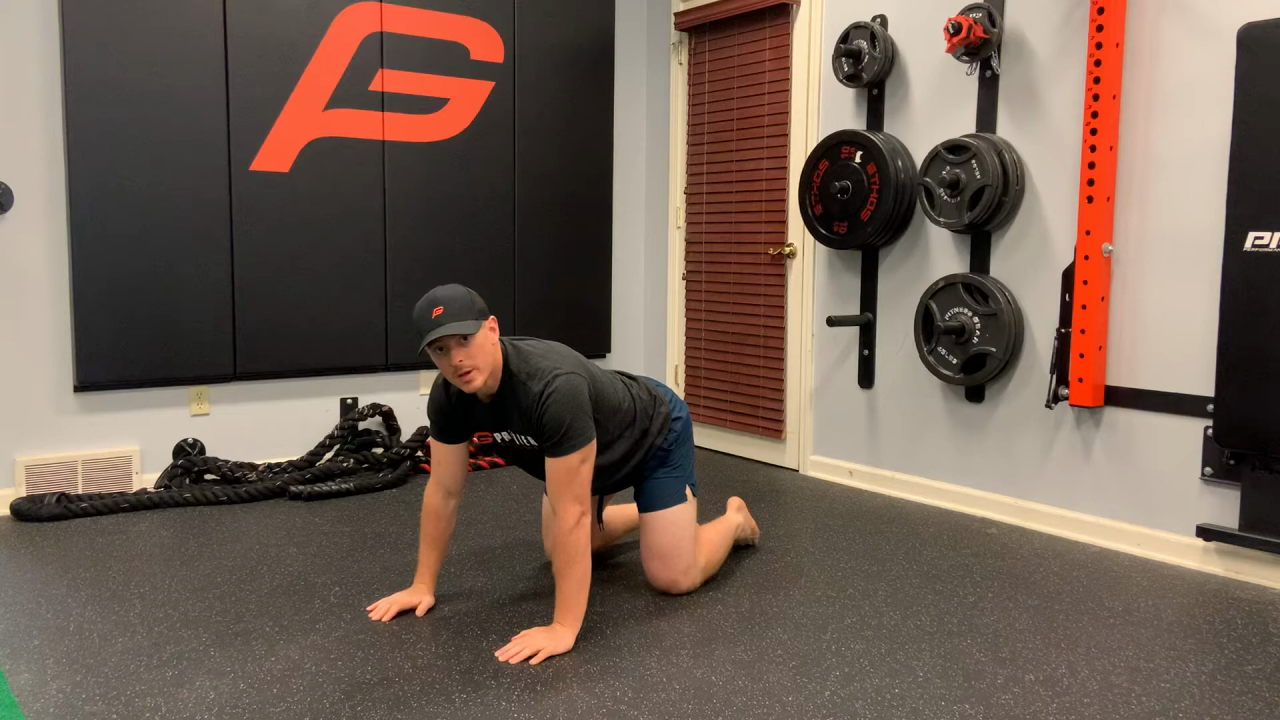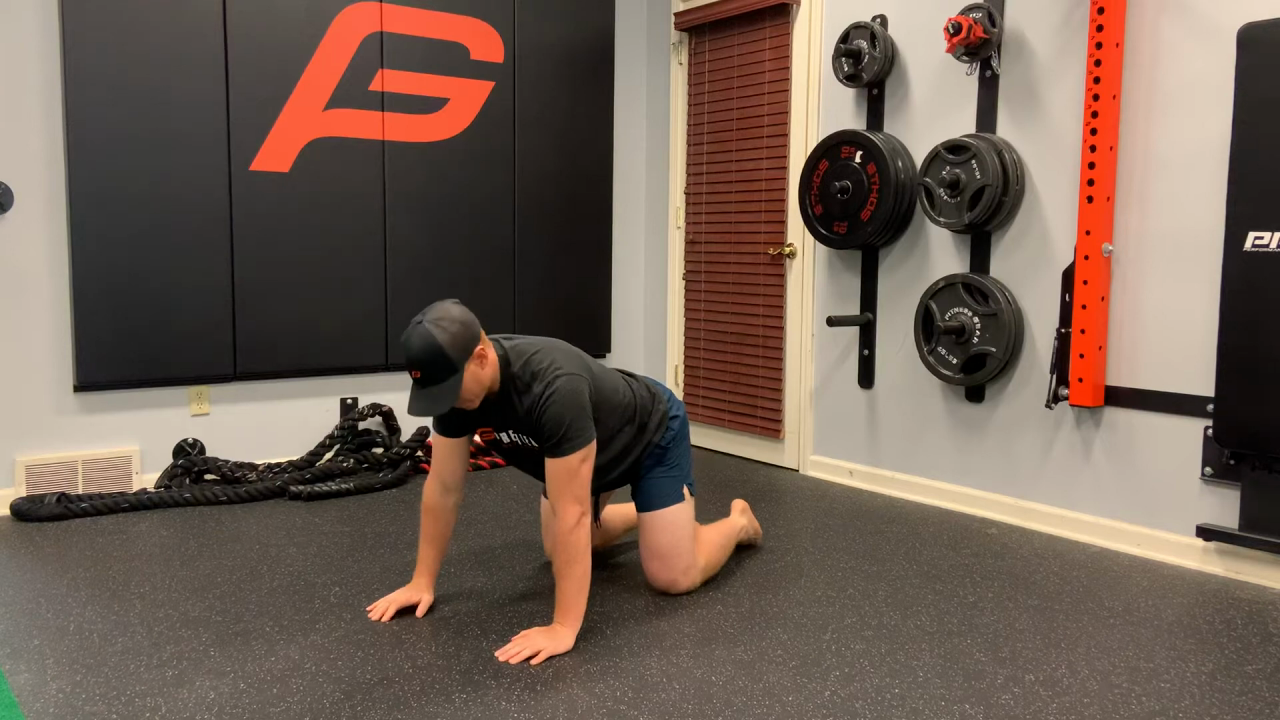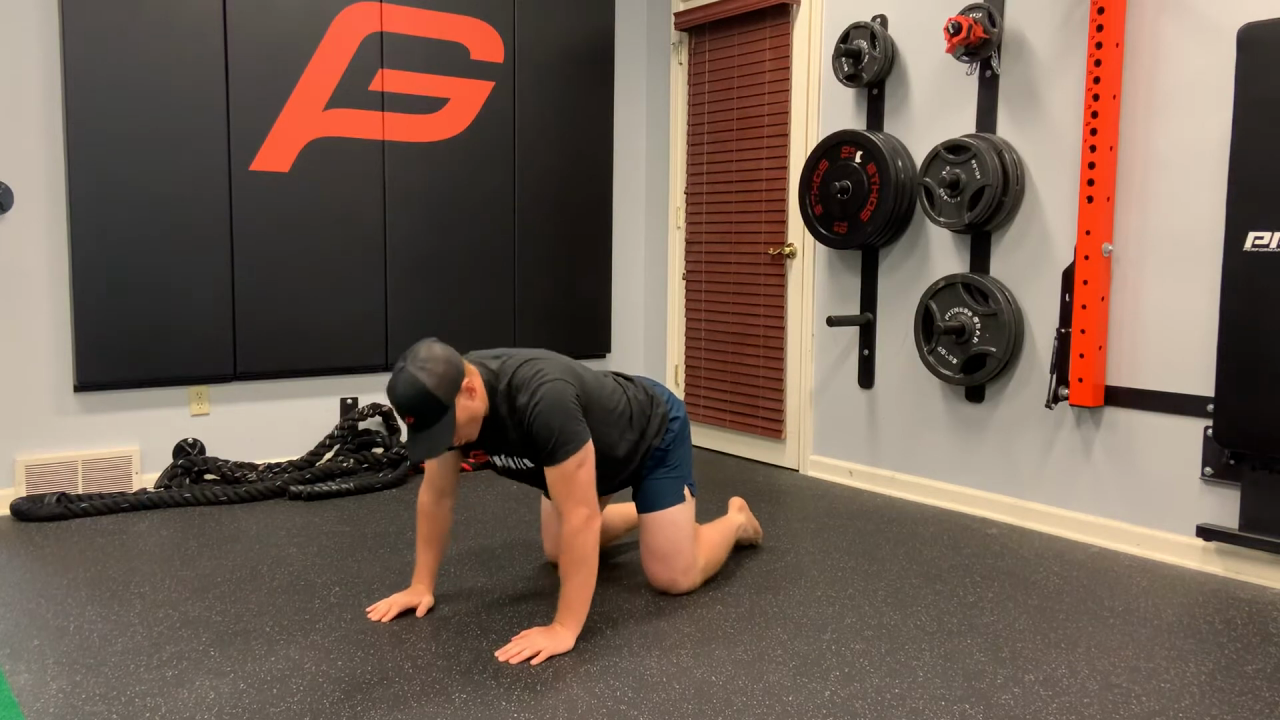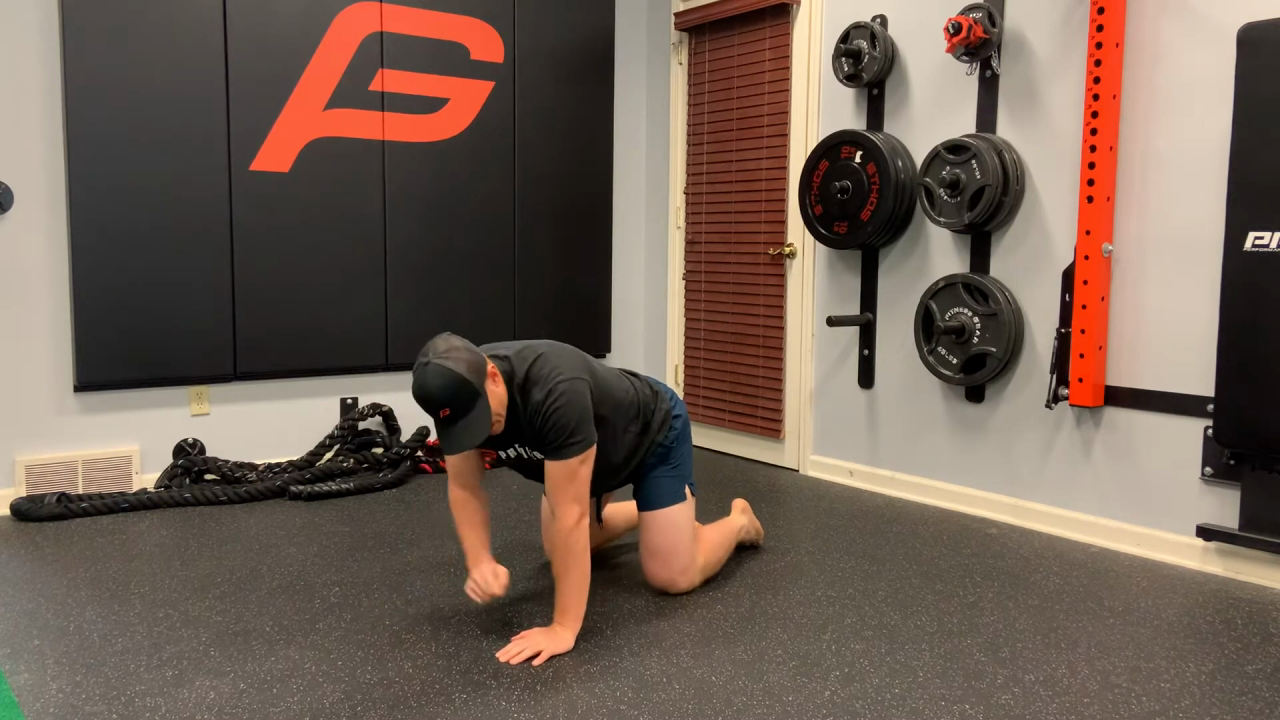
dt=1s
person 1, frame 1
left shoulder: (554, 387)
right shoulder: (448, 396)
left elbow: (572, 512)
right elbow: (443, 492)
left wrist: (564, 628)
right wrist: (423, 585)
left hip: (655, 432)
right hip: (597, 446)
left knee: (673, 578)
right knee: (559, 553)
left ankle: (734, 520)
right ankle: (644, 514)
person 1, frame 2
left shoulder: (554, 387)
right shoulder: (454, 380)
left elbow: (572, 512)
right elbow: (443, 488)
left wrist: (564, 628)
right wrist: (422, 582)
left hip: (653, 432)
right hip: (594, 444)
left knee: (673, 578)
right knee: (559, 553)
left ankle: (737, 522)
right ankle: (641, 511)
person 1, frame 3
left shoulder: (542, 400)
right shoulder: (443, 400)
left elbow: (580, 515)
right elbow: (436, 495)
left wrist: (565, 628)
right wrist: (422, 585)
left hip: (654, 432)
right hip: (600, 437)
left knee: (674, 577)
right knee: (559, 552)
left ankle: (736, 521)
right ankle: (640, 511)
person 1, frame 4
left shoulder: (556, 391)
right shoulder: (458, 393)
left elbow: (569, 513)
right elbow: (466, 487)
left wrist: (564, 629)
right wrist: (480, 562)
left hip: (655, 431)
right hip: (596, 443)
left knee: (673, 576)
right knee: (559, 553)
left ankle: (739, 522)
right ankle: (643, 512)
